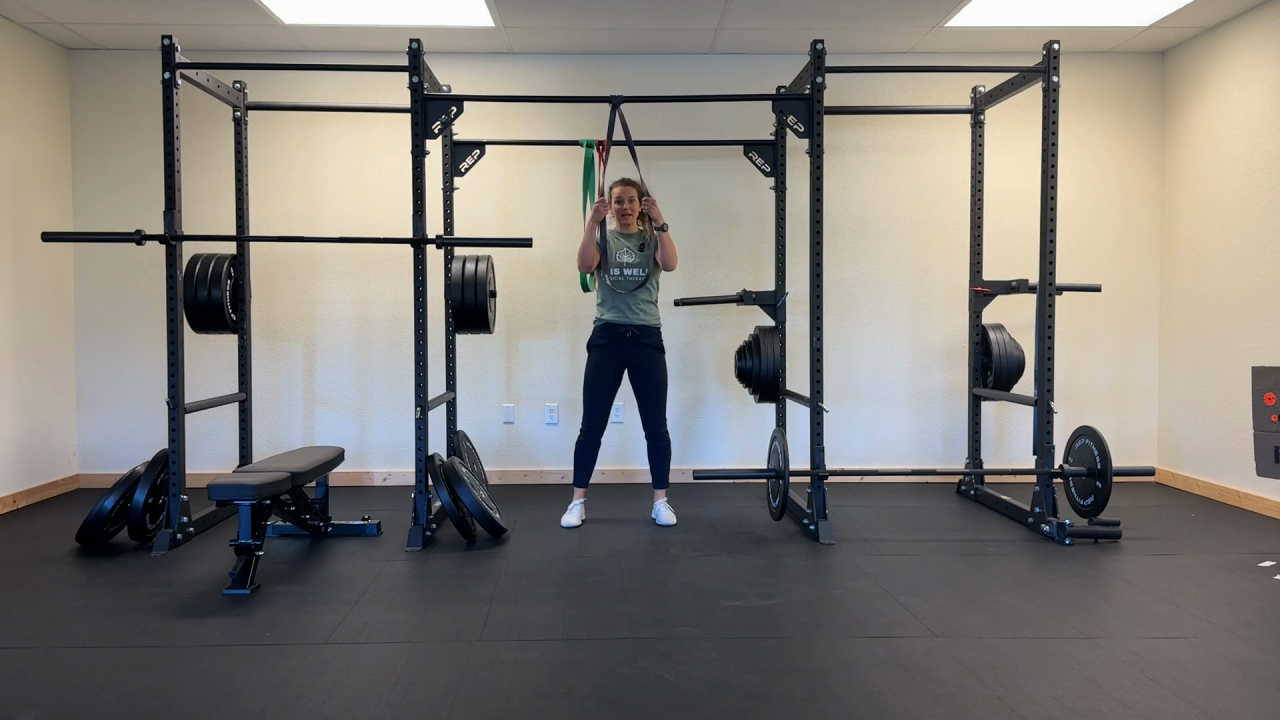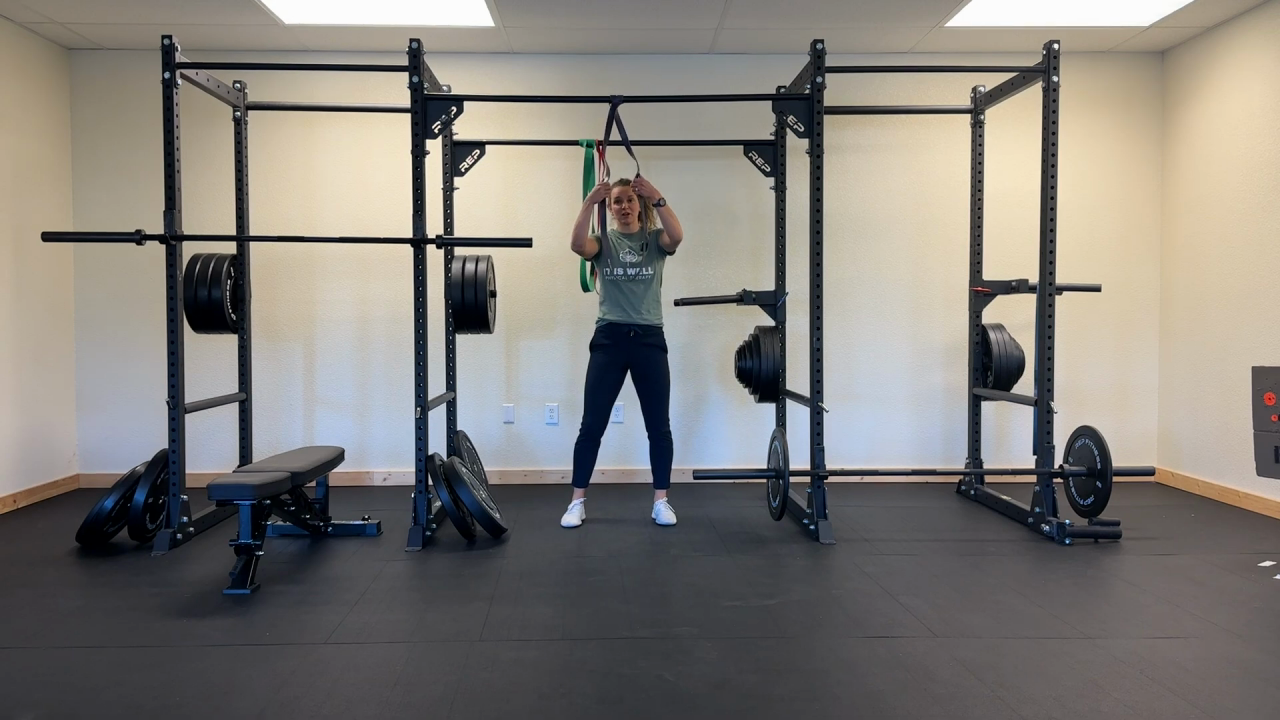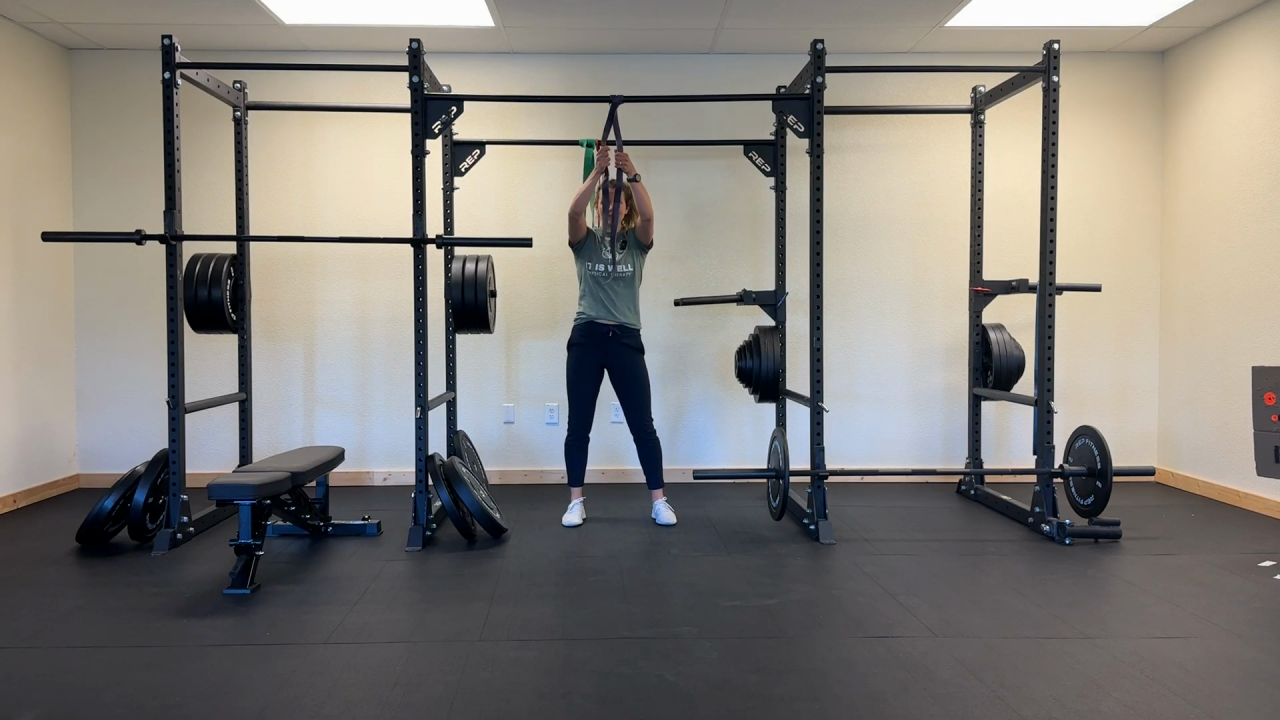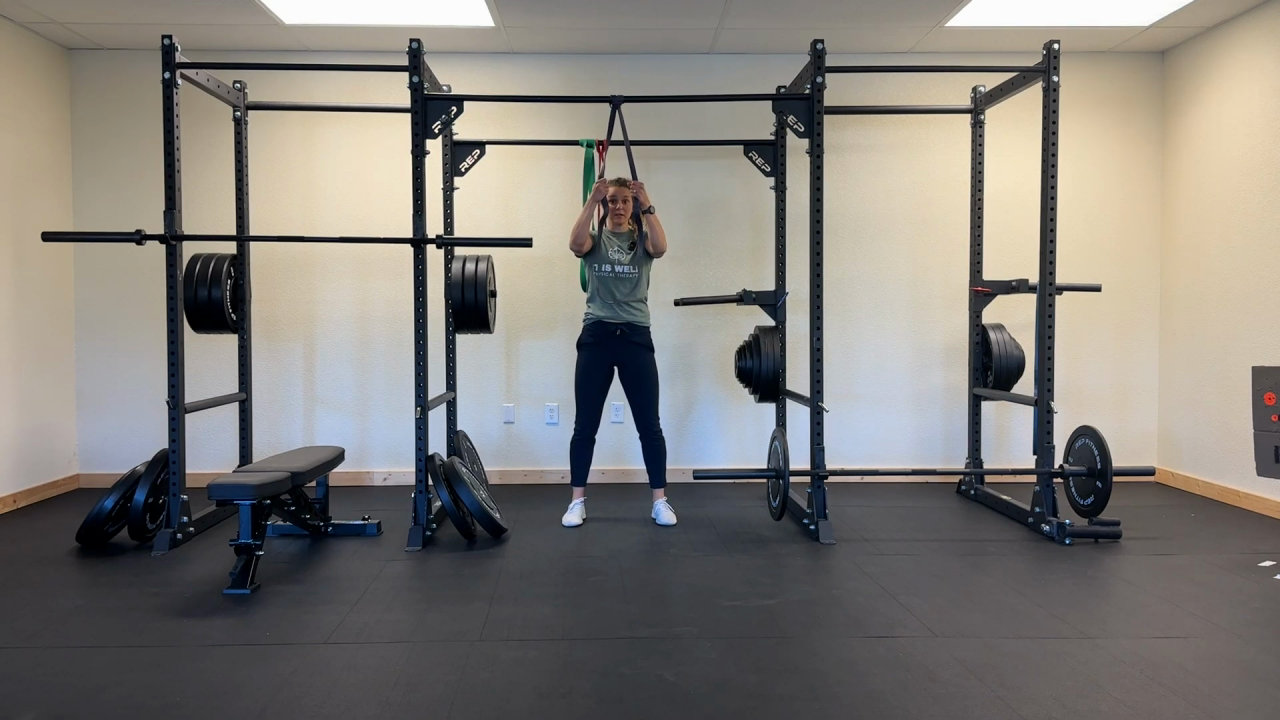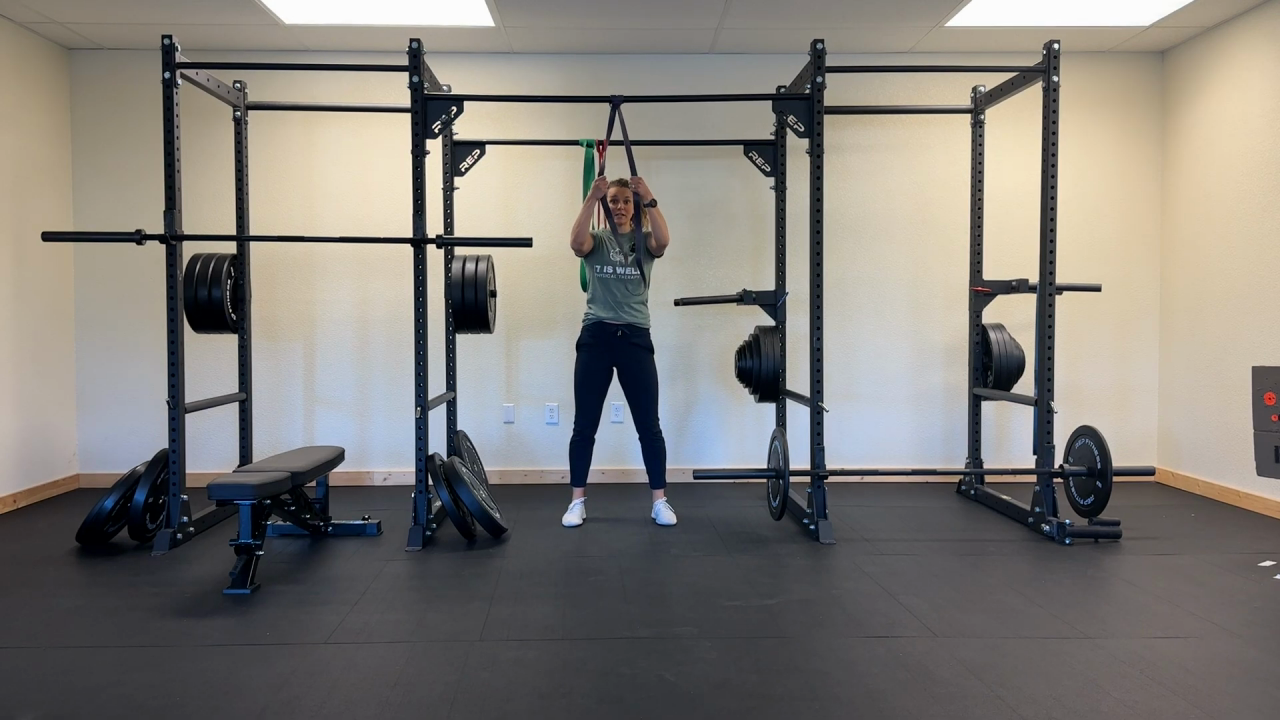
dt=1s
person 1, frame 1
left shoulder: (652, 240)
right shoulder: (602, 240)
left elbow: (670, 264)
right elbow: (584, 267)
left wrist: (660, 222)
right wrist: (592, 222)
left hip: (646, 339)
right hip: (606, 338)
left knee: (656, 426)
right knee: (592, 425)
left ankle: (660, 501)
right ankle: (577, 502)
person 1, frame 2
left shoulder: (656, 240)
right shoulder: (603, 242)
left elbow: (677, 235)
right elbow: (576, 244)
left wrist: (658, 198)
right wrist: (590, 202)
left hip: (649, 339)
right hip: (609, 339)
left knee: (658, 425)
right knee: (592, 425)
left ankle: (661, 500)
right ankle: (577, 502)
person 1, frame 3
left shoulder: (637, 241)
right shoulder: (585, 240)
left elbow: (648, 216)
right elbow: (573, 213)
left wrist: (632, 175)
right wrist: (596, 172)
left hip: (626, 340)
right hip: (587, 338)
left knee: (642, 425)
right knee: (578, 425)
left ankle: (659, 501)
right ankle: (576, 501)
person 1, frame 4
left shoulder: (642, 239)
right shoulder: (595, 239)
left elbow: (661, 248)
right elbow: (575, 244)
left wrist: (647, 205)
right wrist: (591, 201)
left hip: (636, 337)
right hip: (596, 336)
left knee: (649, 424)
right knee: (585, 425)
left ankle: (660, 501)
right ankle: (577, 502)
person 1, frame 5
left shoulder: (645, 239)
right shoulder: (595, 239)
left elbow: (663, 242)
right elbow: (575, 243)
left wrist: (650, 199)
right wrist: (590, 199)
left hip: (635, 338)
right hip: (596, 337)
left knee: (648, 425)
right knee: (584, 425)
left ankle: (659, 501)
right ankle: (577, 501)
